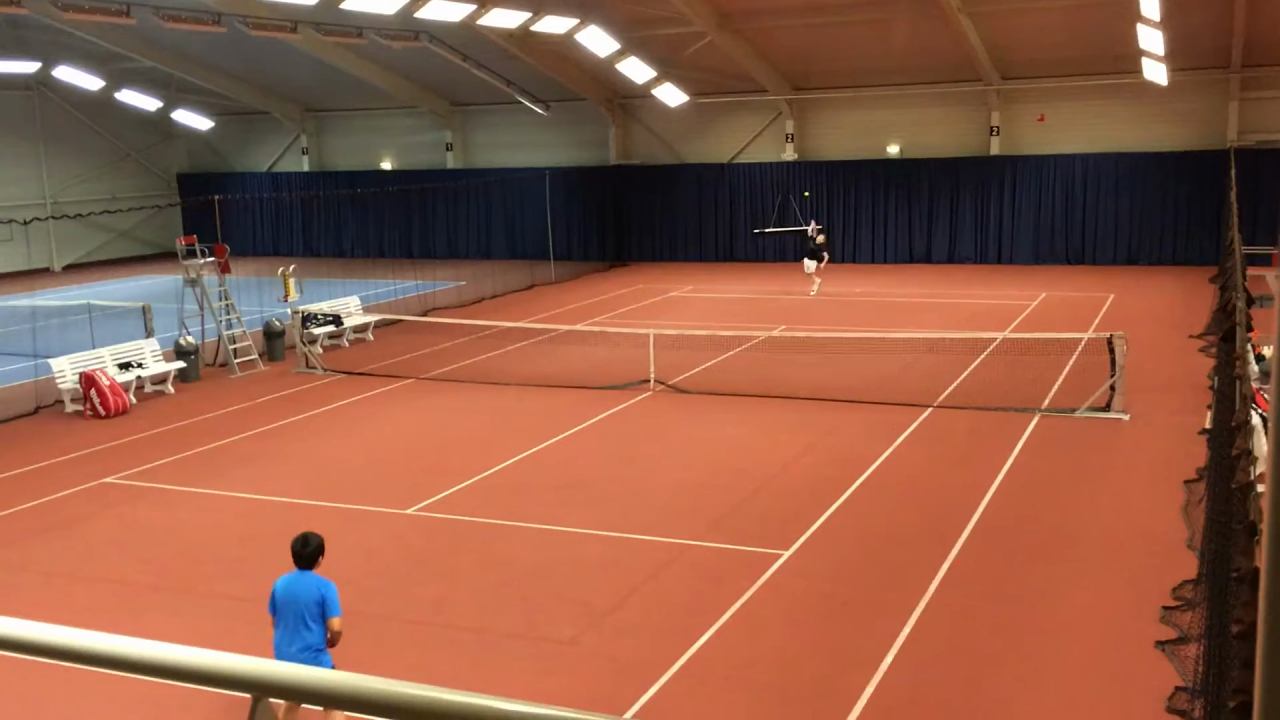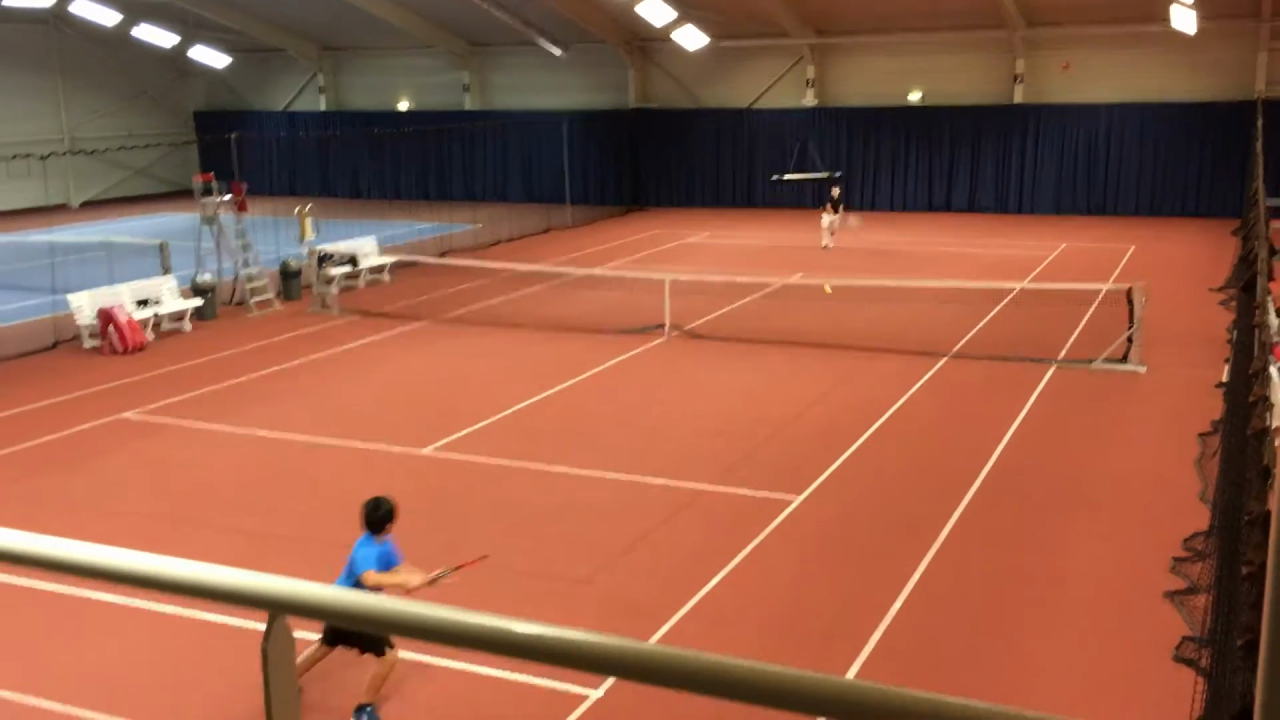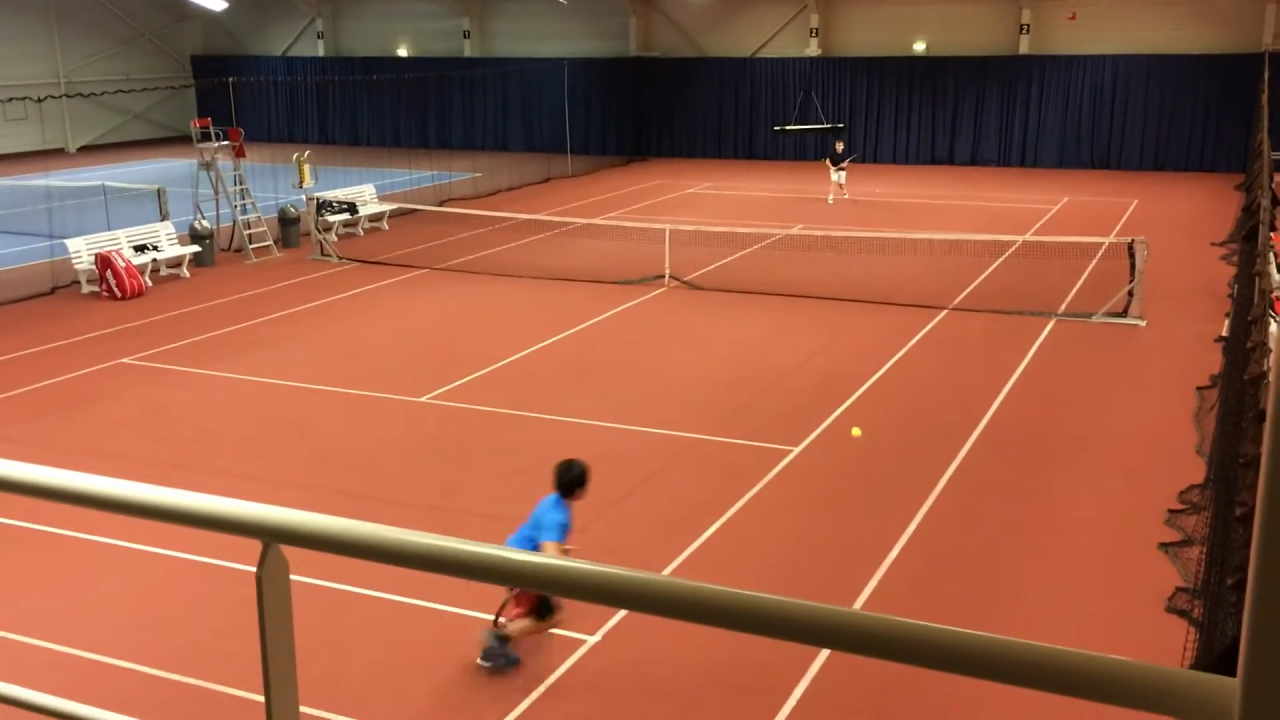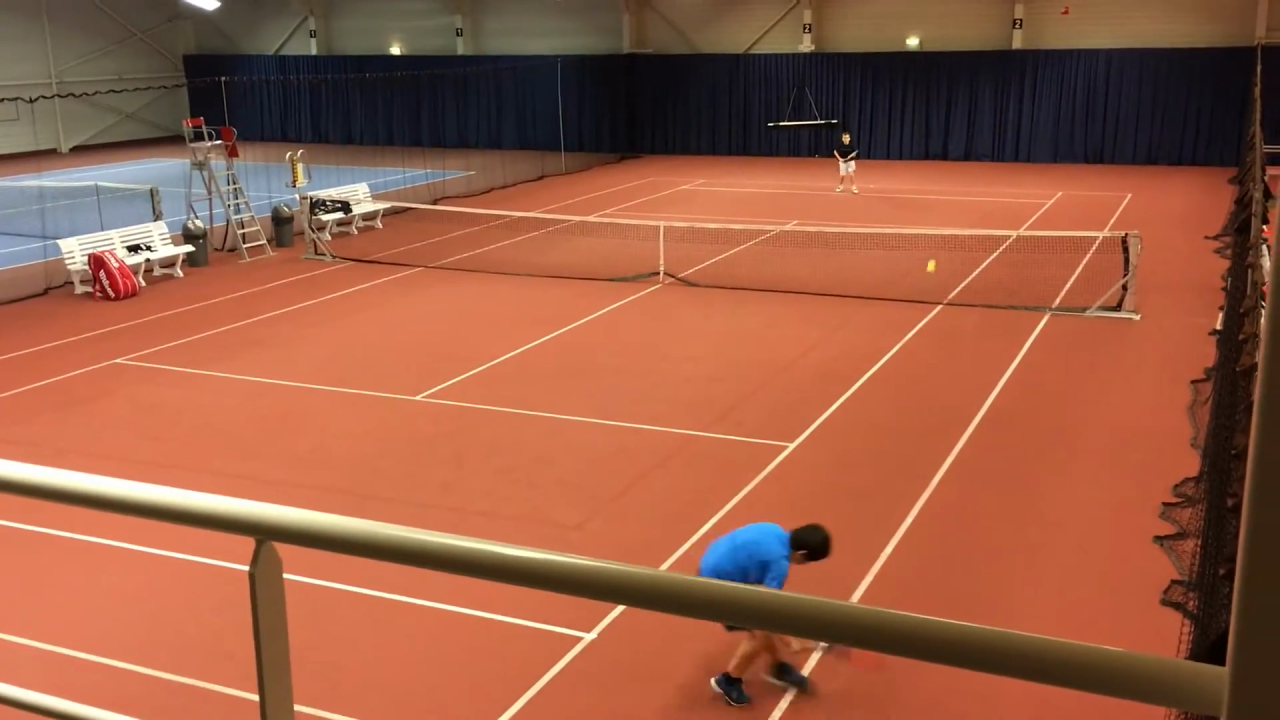
dt=0.5s
person 1, frame 1
left shoulder: (280, 584)
right shoulder: (325, 586)
left elbow: (275, 622)
right elbow: (336, 628)
right wrist: (332, 641)
left hip: (284, 658)
right hip: (315, 659)
left knee: (293, 699)
person 1, frame 2
left shoulder: (383, 543)
right shoulder: (367, 551)
left elbow: (398, 567)
right elbow: (370, 580)
left wrist: (410, 579)
right wrist: (406, 579)
left knee: (325, 646)
right knee: (388, 657)
person 1, frame 3
left shoulder: (553, 501)
right shoulder: (554, 516)
right elbow: (549, 551)
left wrist: (560, 548)
right knee: (549, 618)
left ankle: (492, 654)
right ankle: (500, 638)
person 1, frame 4
left shoulder: (773, 531)
right shoulder: (779, 562)
right wrist: (791, 640)
right hip: (716, 581)
right knee: (759, 637)
left ankle: (778, 667)
right ankle: (728, 682)
